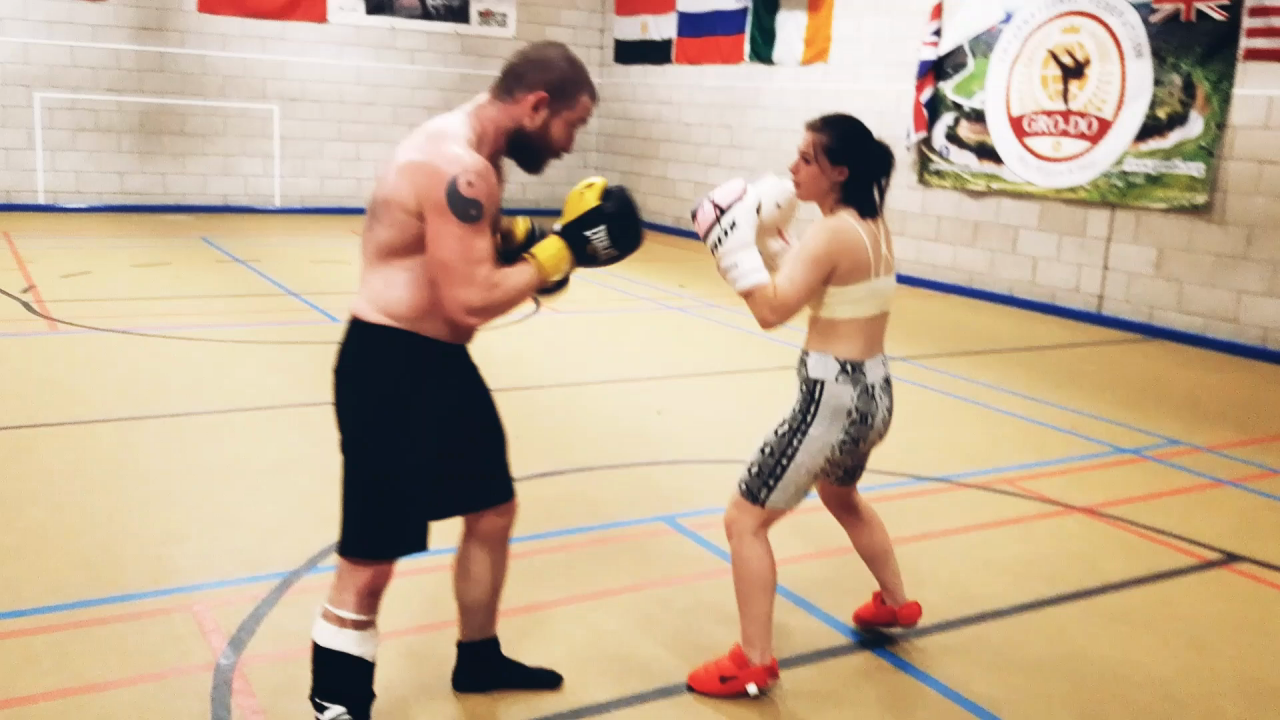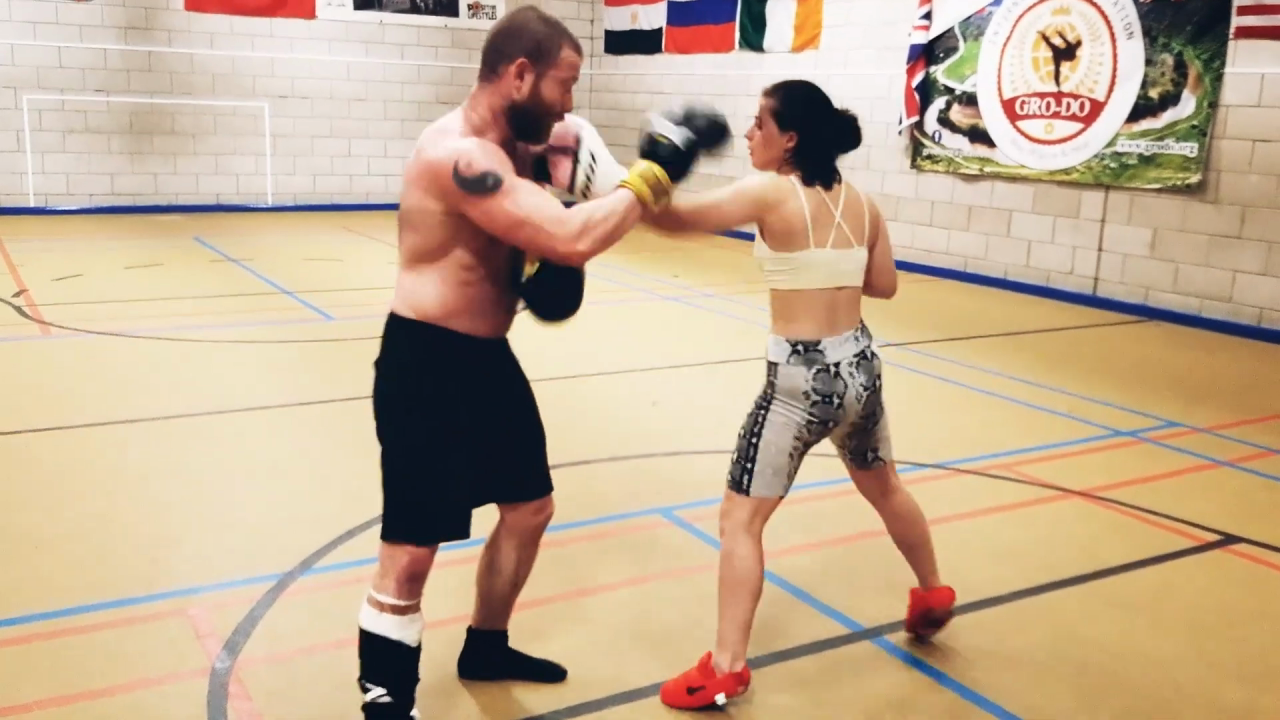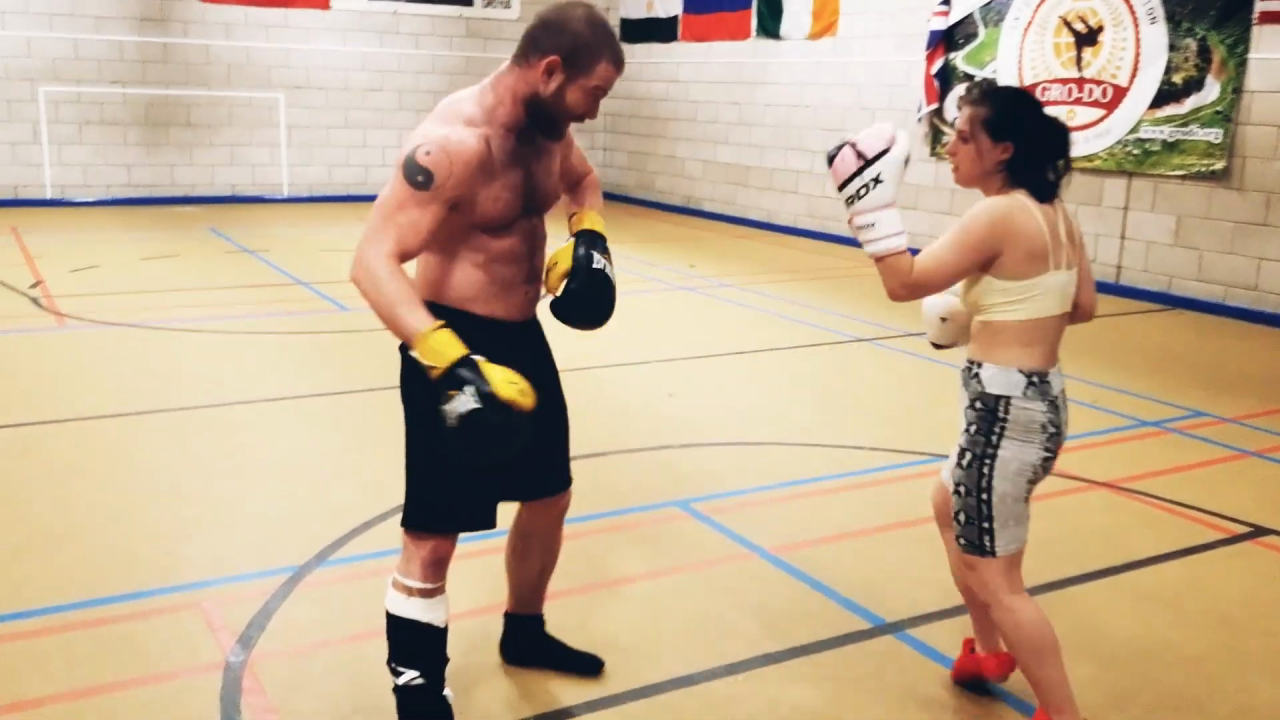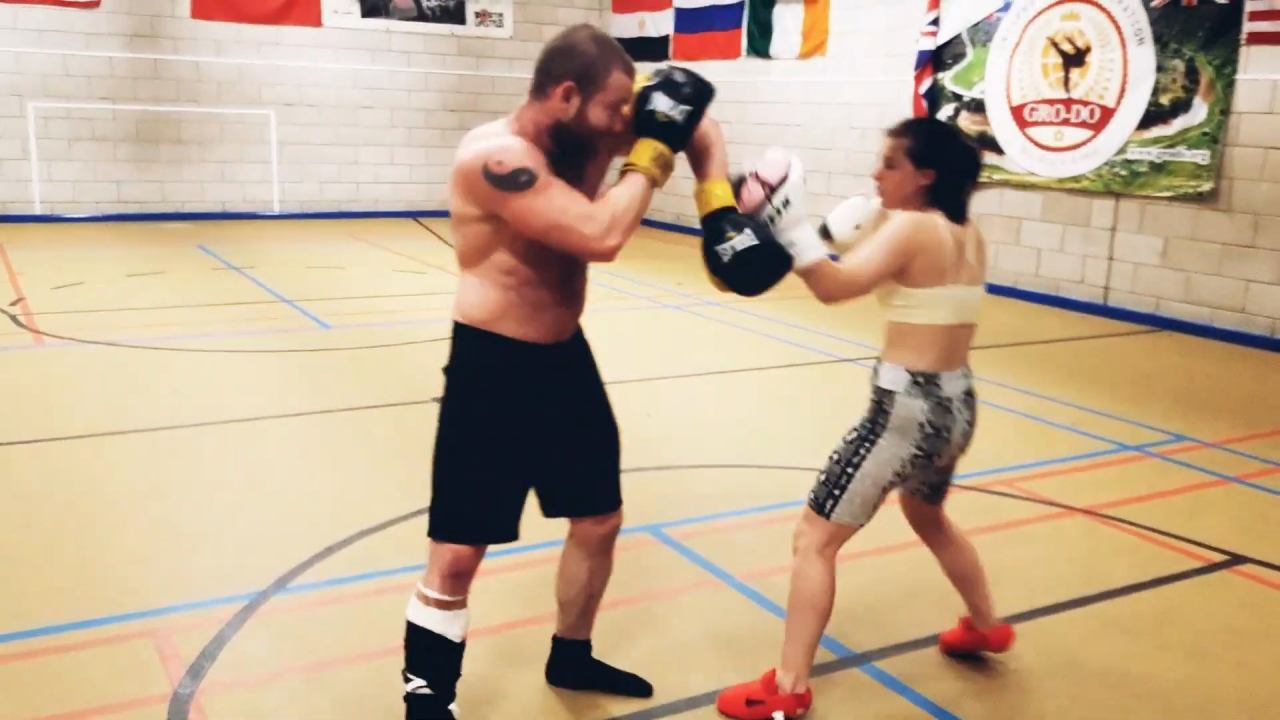
dt=1s
person 1, frame 1
left shoulder: (481, 148)
right shoulder: (456, 165)
right elbow: (469, 304)
left wrist: (526, 259)
right wrist: (561, 250)
left hip: (442, 362)
right hip: (387, 366)
left knee: (493, 515)
right knee: (371, 563)
left ankle: (478, 658)
person 1, frame 2
left shoulder: (520, 143)
right shoulder: (459, 156)
left elbow: (551, 231)
right elbow: (570, 241)
right wrist: (649, 174)
left hip: (487, 355)
right hip: (425, 362)
left knee: (529, 506)
right knee: (411, 551)
left ankle: (485, 647)
person 1, frame 3
left shoulder: (550, 129)
right shoulder: (453, 142)
left elbow: (583, 183)
right elbow: (374, 263)
left wrist: (589, 239)
right wrist: (446, 364)
left hip: (524, 337)
right hip: (454, 350)
left knee: (549, 501)
right knee: (433, 539)
left ankle: (525, 632)
person 1, frame 4
left shoulder: (594, 136)
right shoulder: (489, 159)
left elbow: (698, 122)
right elbow: (600, 235)
left wrist: (724, 208)
right wrist: (653, 147)
left hip: (565, 358)
right hip: (491, 369)
left knee: (598, 522)
right knee: (456, 552)
left ankle: (572, 657)
person 2, frame 1
left shoulder: (829, 233)
right shoulder: (873, 226)
left elbow: (771, 311)
left wrist: (731, 241)
right wrist: (773, 239)
left hip: (833, 398)
right hip: (873, 392)
left knee: (744, 522)
right knee: (842, 497)
left ankle: (754, 664)
right ankle: (896, 602)
person 2, frame 2
left shoulder: (770, 193)
right shoulder: (859, 202)
left elbow: (678, 217)
right elbow: (884, 286)
left hip: (800, 379)
right hip: (859, 369)
left knee: (740, 521)
right knee: (885, 489)
left ankle: (726, 669)
right ankle: (932, 594)
person 2, frame 3
left shoulder: (995, 216)
right shoulder: (1054, 214)
left elbow: (904, 284)
right elbow: (1084, 307)
left wrist: (871, 196)
left hip: (1008, 412)
right hip: (1038, 402)
left knee: (996, 581)
right knee: (949, 508)
right ankle: (989, 650)
person 2, frame 4
left shoulder: (913, 228)
right shoulder: (962, 234)
left elbow: (835, 284)
left wrist: (784, 216)
right wrist: (858, 246)
left hip: (906, 407)
right hip: (950, 404)
left knee: (814, 542)
right knee: (926, 516)
right ankle: (986, 626)
